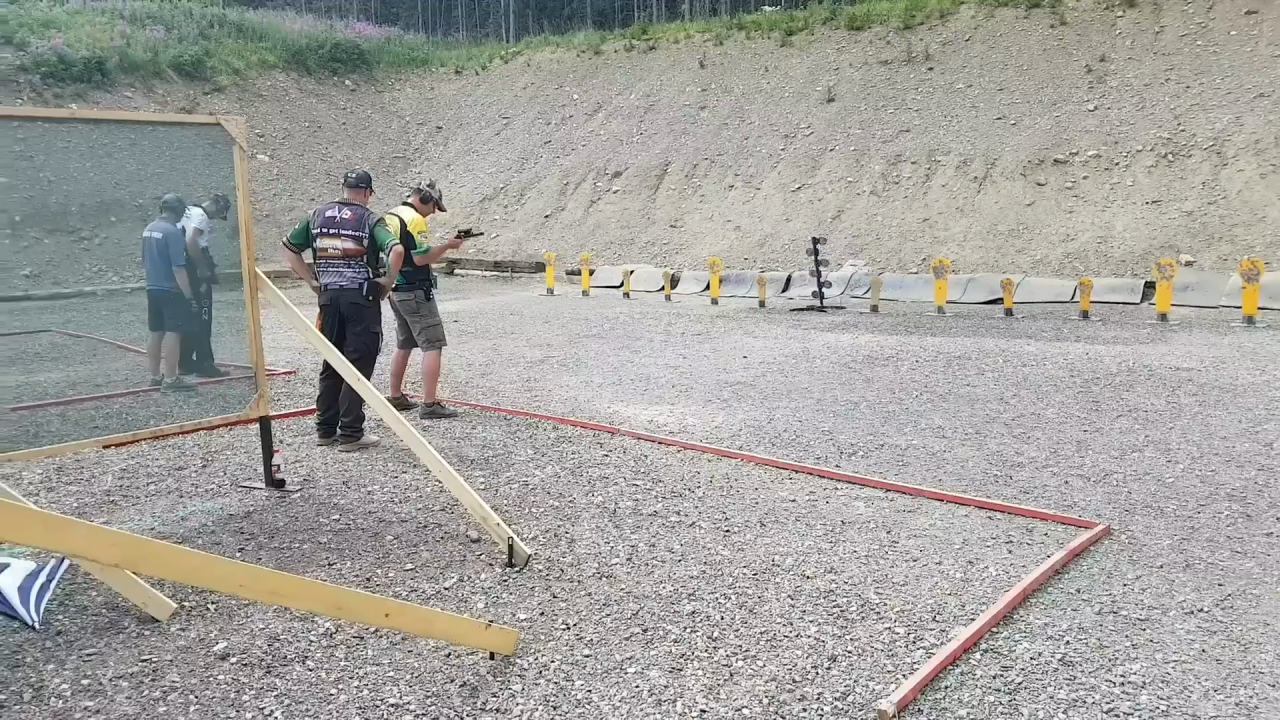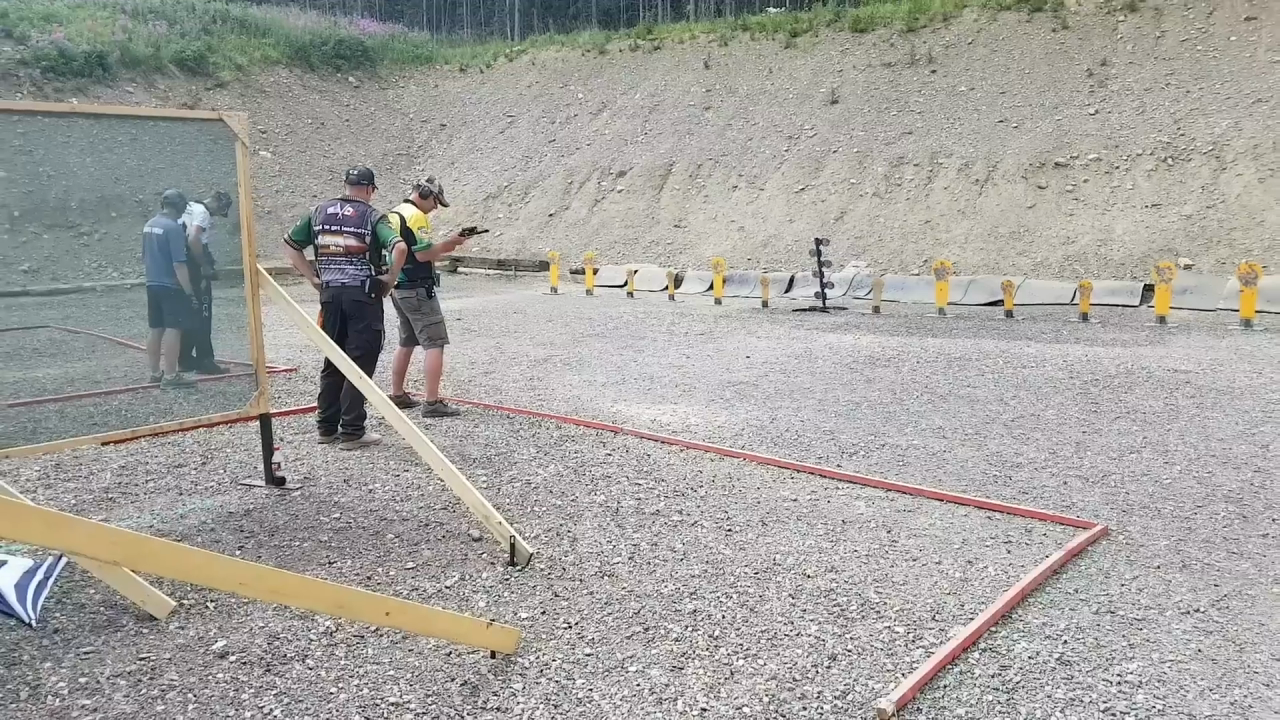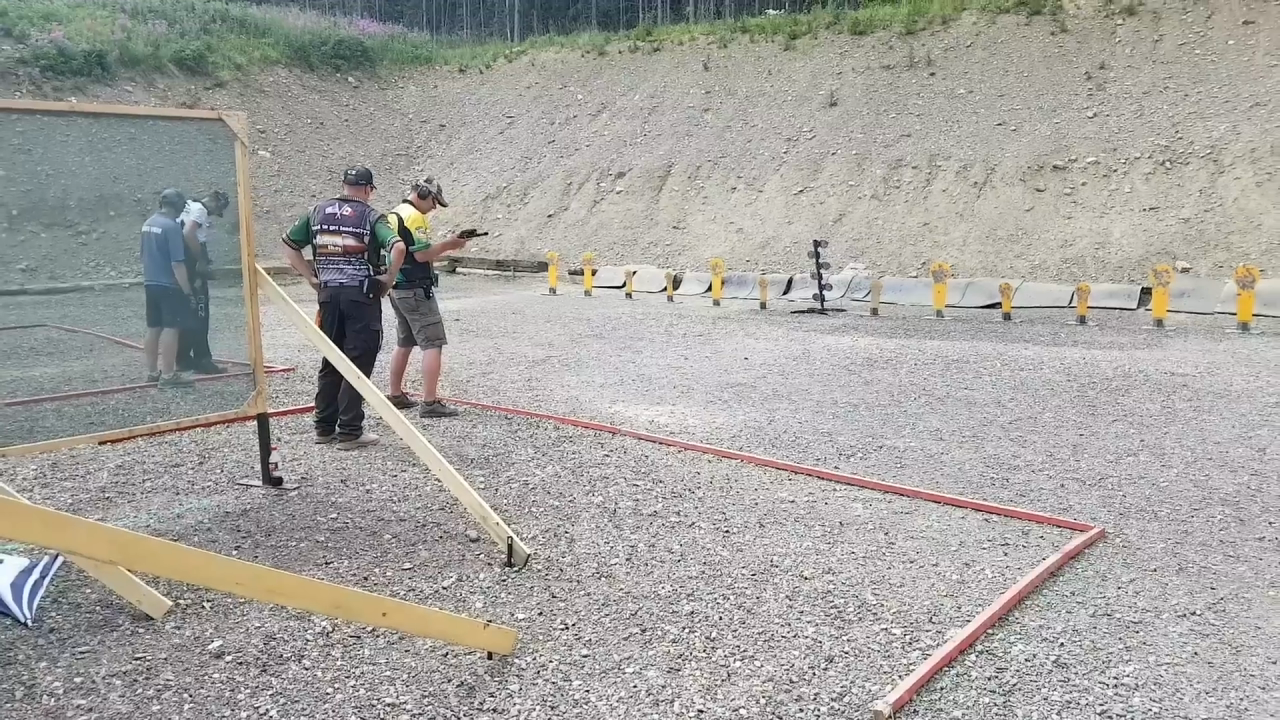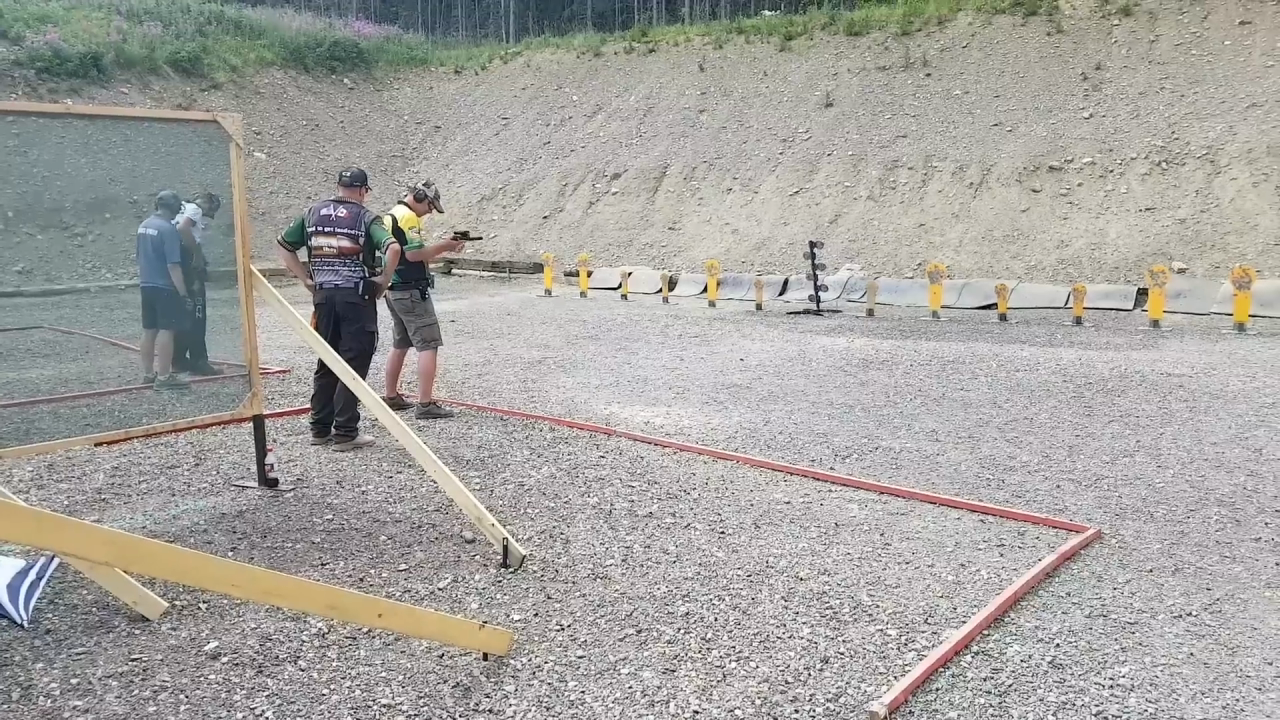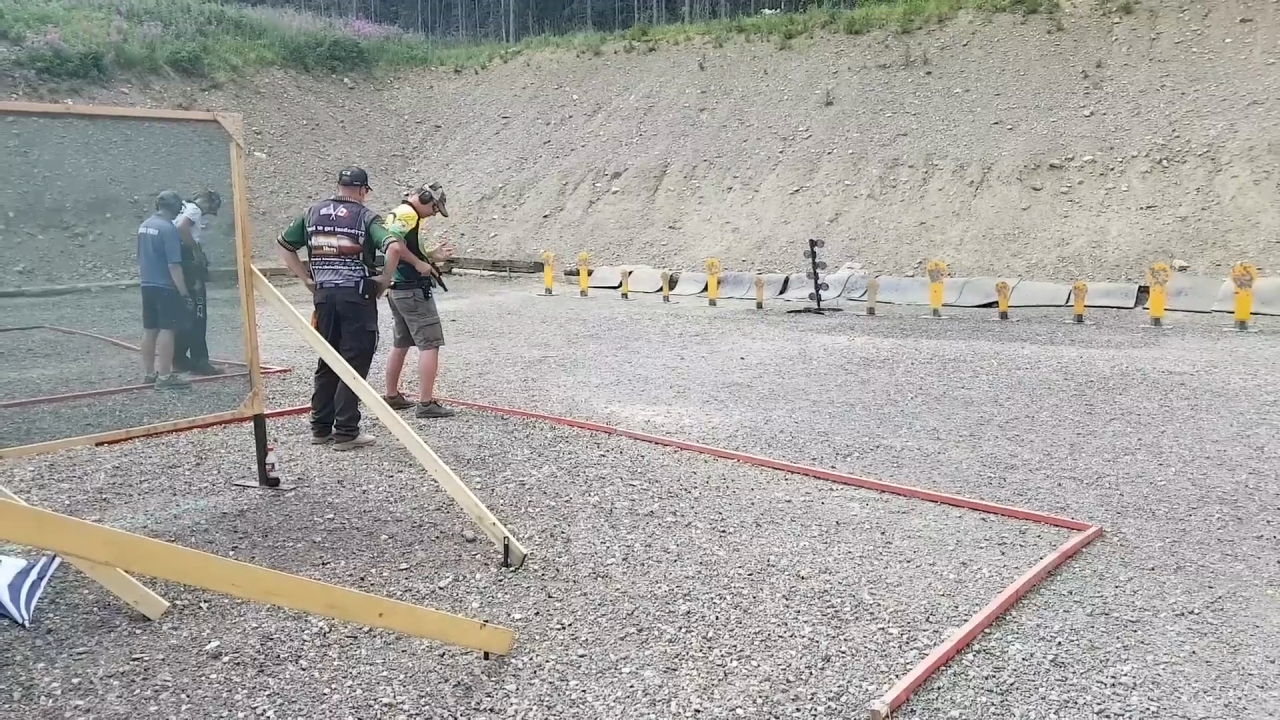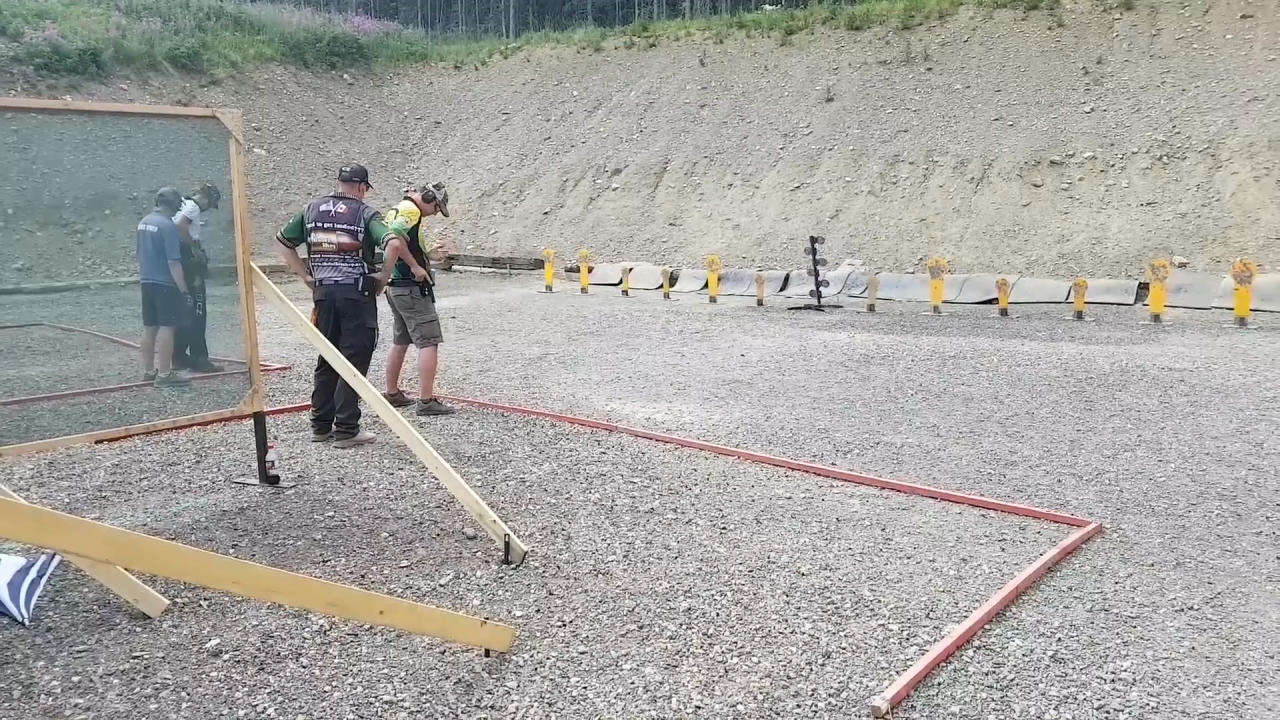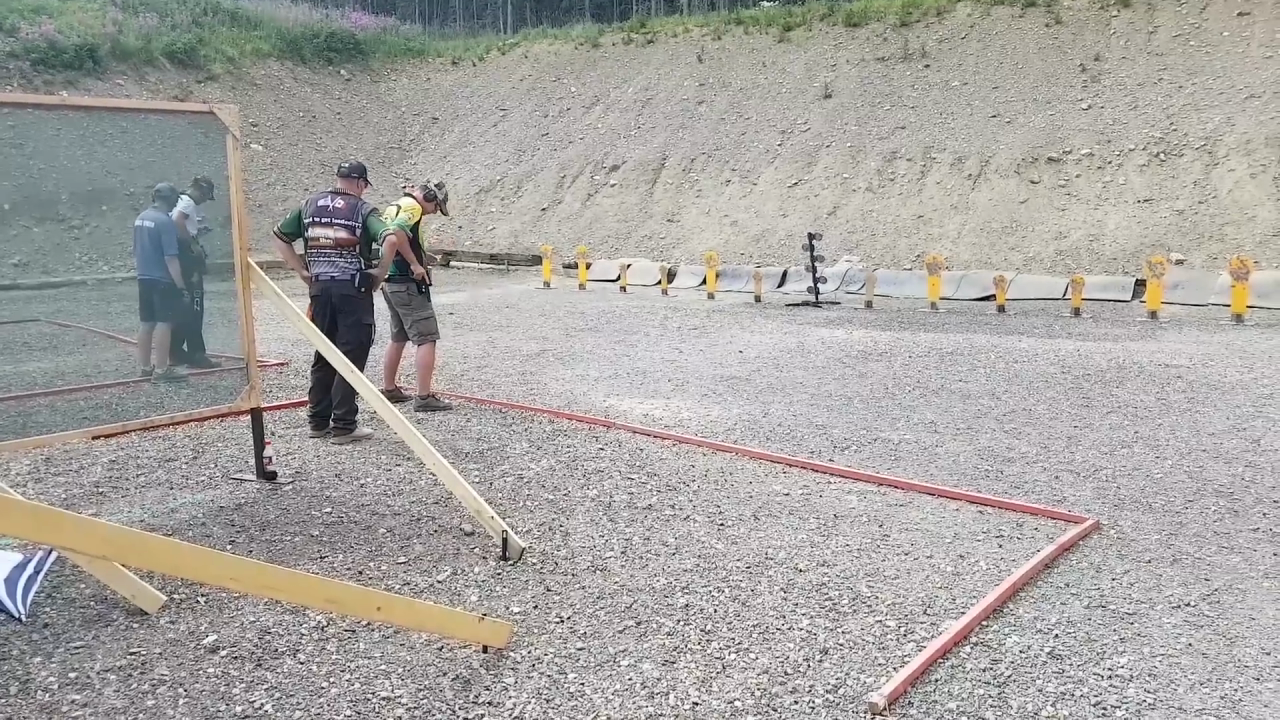
dt=0.3s
person 1, frame 1
left shoulder: (317, 216)
right shoulder: (369, 219)
left elbow: (289, 248)
left wrist: (312, 281)
right wrist: (388, 282)
left hip: (329, 296)
right hip: (361, 297)
left knee: (332, 363)
right knee: (359, 365)
left ankle: (326, 429)
right ankle: (350, 433)
person 1, frame 2
left shoulder: (318, 212)
right shoulder: (372, 216)
left elbow: (290, 244)
left wrist: (313, 278)
right wrist: (390, 279)
left hip: (330, 294)
right hip: (363, 295)
left knee: (333, 361)
right knee: (361, 362)
left ankle: (327, 427)
right ankle: (352, 432)
person 1, frame 3
left shoulder: (317, 212)
right shoulder: (370, 216)
left elbow: (288, 244)
left wrist: (310, 278)
right wrist: (388, 279)
left hip: (328, 293)
right hip: (361, 294)
left knee: (331, 361)
right knee: (358, 362)
left ankle: (324, 427)
right ankle: (349, 431)
person 1, frame 4
left shoulder: (312, 213)
right shoulder: (366, 217)
left elbow: (283, 246)
right elbow: (393, 248)
left wrist: (307, 280)
right wrist: (385, 280)
left hip: (324, 295)
right hip: (357, 297)
left knee: (326, 363)
right knee: (354, 364)
left ankle: (320, 428)
right ankle: (345, 433)
person 1, frame 5
left shoulder: (312, 213)
right shoulder: (365, 216)
left elbow: (283, 245)
right elbow: (394, 247)
left wrist: (307, 279)
right wrist: (386, 279)
left hip: (324, 295)
right hip: (357, 296)
left knee: (327, 361)
right knee: (354, 363)
left ankle: (321, 427)
right ankle: (345, 432)
person 1, frame 6
left shoulder: (312, 209)
right shoulder: (365, 213)
left elbow: (283, 241)
right elbow: (395, 244)
left wrist: (306, 276)
right wrist: (383, 276)
left hip: (324, 292)
right hip: (356, 293)
left knee: (327, 359)
right knee: (354, 360)
left ankle: (321, 425)
right ankle: (346, 429)
person 1, frame 7
left shoulder: (309, 204)
right shoulder: (363, 209)
left elbow: (279, 236)
right elbow: (391, 239)
left wrist: (302, 271)
right wrist: (381, 272)
left hip: (320, 288)
right hip: (353, 289)
left knee: (324, 355)
right knee: (352, 357)
left ankle: (319, 421)
right ankle: (344, 426)
person 2, frame 1
left shoulder: (391, 216)
right shoulder: (415, 219)
right elbow: (420, 258)
left wrist: (434, 251)
right wrist: (447, 246)
left hip: (396, 290)
right hip: (415, 292)
left knee: (404, 345)
right knee: (433, 346)
left ankle: (395, 397)
right ankle: (430, 404)
person 2, frame 2
left shoulder: (395, 214)
right shoulder: (416, 216)
right elbow: (423, 254)
left wrist: (442, 249)
right wrist: (450, 242)
left hip: (399, 288)
right hip: (418, 289)
left knee: (406, 343)
right knee: (435, 344)
left ankle: (397, 395)
right ankle: (432, 403)
person 2, frame 3
left shoulder: (394, 214)
right shoulder: (414, 216)
right elbow: (421, 254)
left wrist: (446, 246)
right wrist: (449, 243)
left hip: (398, 288)
right hip: (416, 290)
left knee: (404, 343)
right knee: (433, 344)
left ankle: (395, 395)
right ankle: (430, 403)
person 2, frame 4
left shoulder: (391, 215)
right shoulder: (408, 216)
right elbow: (413, 254)
left wrist: (442, 248)
right wrist: (444, 246)
left hip: (394, 290)
right hip: (412, 291)
left knee: (400, 344)
right knee: (428, 346)
left ankle: (391, 396)
right ankle: (425, 404)
person 2, frame 5
left shoulder: (396, 213)
right shoulder: (408, 214)
left wrist: (431, 256)
right wrist: (419, 263)
left hip: (397, 289)
right hip: (414, 290)
left knee: (401, 344)
right knee: (429, 345)
left ankle: (392, 396)
right ankle: (426, 404)
person 2, frame 6
left shoulder: (398, 210)
right shoulder: (410, 210)
left wrist: (427, 255)
right wrist: (415, 266)
left hip: (396, 286)
right hip: (412, 288)
left knee: (400, 341)
right knee: (428, 342)
left ankle: (392, 393)
right ankle: (426, 401)
person 2, frame 7
left shoulder: (394, 207)
right shoulder: (412, 207)
right elbow: (397, 233)
right wrist: (414, 263)
left hip: (391, 282)
right hip: (408, 284)
left knee: (398, 338)
right knee: (426, 339)
left ankle: (389, 389)
right ankle: (424, 397)
person 3, frame 1
left shoulder: (148, 229)
right shoulder: (172, 232)
right elbow: (178, 268)
right wrist: (189, 295)
left hip: (152, 289)
right hip: (170, 291)
left knee: (155, 333)
right knee: (172, 334)
left ankle: (156, 376)
right ankle: (170, 379)
person 3, frame 2
left shoulder: (149, 225)
right shoulder: (173, 228)
right elbow: (178, 264)
right wrist: (189, 292)
left hip: (152, 285)
right hip: (170, 287)
left knee: (155, 330)
right knee: (172, 330)
left ankle: (155, 373)
right ankle: (170, 376)
person 3, frame 3
left shoulder: (147, 224)
right shoulder: (172, 227)
right elbow: (177, 263)
right wrist: (187, 291)
left hip: (150, 284)
right hip: (169, 286)
left knee: (153, 329)
right knee: (170, 329)
left ankle: (153, 372)
right ankle: (167, 375)
person 3, frame 4
left shoulder: (143, 226)
right shoulder: (168, 229)
right elbow: (173, 265)
right wrist: (183, 293)
left hip: (146, 286)
right hip: (164, 288)
left knee: (149, 331)
right knee: (166, 331)
left ankle: (149, 374)
right ankle: (164, 377)
person 3, frame 5
left shoulder: (144, 226)
right shoulder: (168, 229)
right elbow: (173, 265)
right wrist: (184, 293)
left hip: (147, 286)
right hip: (165, 288)
left knee: (150, 331)
right knee: (166, 331)
left ankle: (149, 373)
right ankle: (164, 377)
person 3, frame 6
left shoulder: (143, 222)
right shoulder: (167, 226)
left elbow: (139, 254)
right elbow: (173, 262)
right wrist: (184, 290)
left hip: (146, 283)
right hip: (165, 285)
left knee: (149, 328)
right knee: (166, 328)
left ankle: (149, 371)
right ankle: (164, 374)
person 3, frame 7
left shoulder: (140, 218)
right shoulder: (165, 221)
left elbow: (136, 250)
right elbow: (170, 258)
right wrist: (181, 285)
left hip: (144, 278)
right hip: (162, 281)
left knee: (146, 323)
right knee: (163, 324)
left ankle: (146, 367)
right ankle: (161, 370)
person 4, frame 1
left shoulder: (189, 211)
right shoulder: (201, 216)
left elbow: (186, 240)
right elbow: (191, 241)
right wrist: (201, 267)
left hip: (185, 271)
right hip: (196, 272)
right knee: (202, 318)
left ankle: (186, 362)
right ankle: (205, 364)
person 4, frame 2
left shoulder: (190, 207)
right shoulder: (202, 212)
left elbow: (187, 237)
right elbow: (193, 239)
right wrist: (205, 265)
right hip: (195, 267)
right knee: (202, 314)
left ankle: (185, 359)
right ankle: (204, 361)
person 4, frame 3
left shoulder: (188, 207)
right shoulder: (200, 210)
left elbow: (183, 233)
right elbow: (188, 234)
right wrist: (201, 260)
right hip: (193, 267)
right knee: (199, 314)
left ankle: (183, 358)
right ankle: (202, 360)
person 4, frame 4
left shoulder: (182, 209)
right shoulder: (195, 210)
right elbow: (182, 229)
right wrist: (198, 253)
right hip: (189, 267)
right knee: (196, 315)
left ankle: (179, 359)
right ankle: (198, 362)
person 4, frame 5
left shoulder: (183, 208)
right shoulder: (194, 210)
right elbow: (181, 227)
right wrist: (196, 250)
right hip: (190, 266)
right knee: (196, 314)
left ankle: (179, 359)
right ankle: (199, 361)
person 4, frame 6
left shoulder: (183, 205)
right shoulder: (192, 207)
right elbow: (179, 225)
right wrist: (195, 248)
right hip: (189, 263)
right knee: (196, 311)
left ankle: (179, 356)
right ankle: (199, 359)
person 4, frame 7
left shoulder: (179, 201)
right shoulder: (188, 203)
left elbow: (180, 226)
right elbow: (177, 222)
left wrist: (197, 230)
right wrist: (194, 244)
left hip: (178, 259)
right hip: (187, 259)
left knee: (180, 307)
right knee: (193, 307)
left ankle: (176, 352)
right ankle: (196, 354)
